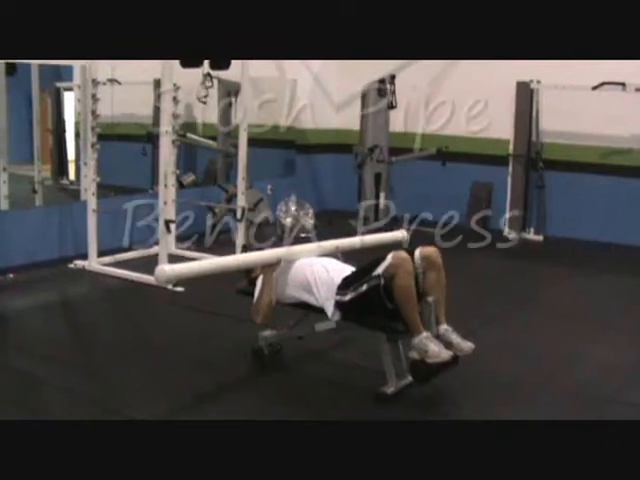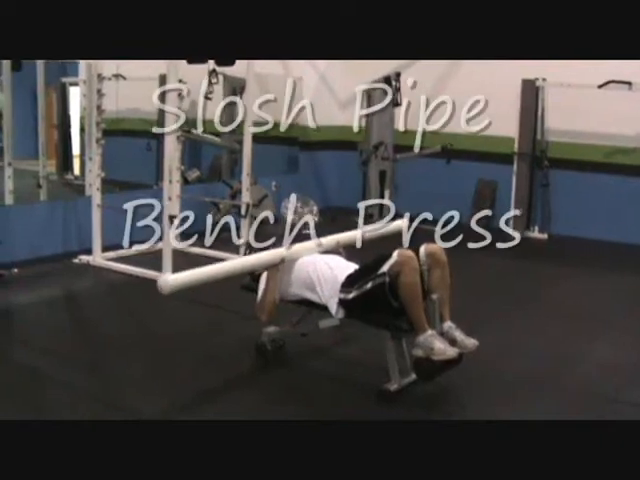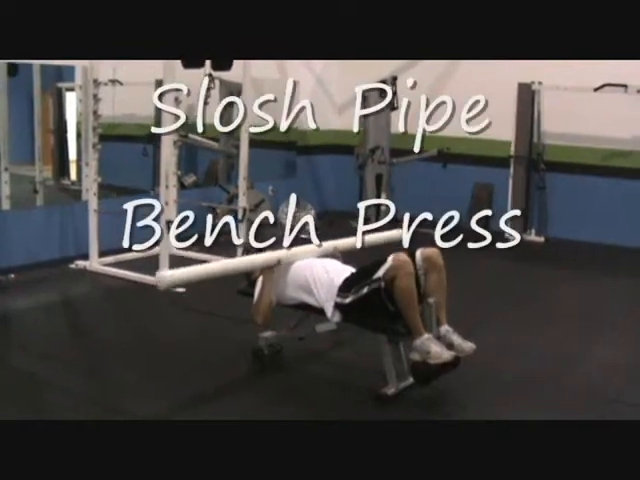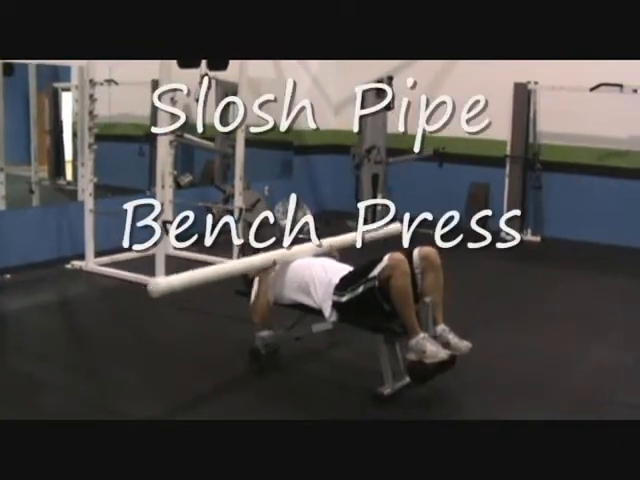
dt=0.4s
person 1, frame 1
left shoulder: (292, 264)
right shoulder: (268, 278)
right elbow: (260, 317)
left wrist: (335, 254)
right wrist: (268, 272)
left hip: (356, 282)
right hip: (342, 294)
left knee: (430, 255)
right knee: (399, 261)
left ankle: (442, 330)
right ankle: (420, 340)
person 1, frame 2
left shoulder: (295, 261)
right shoulder: (271, 276)
right elbow: (264, 315)
left wrist: (338, 251)
right wrist: (272, 269)
left hip: (359, 280)
right hip: (346, 293)
left knee: (434, 252)
right knee: (405, 259)
left ankle: (446, 328)
right ankle: (425, 338)
person 1, frame 3
left shoulder: (291, 269)
right shoulder: (268, 281)
right elbow: (260, 328)
left wrist: (335, 256)
right wrist: (268, 272)
left hip: (355, 283)
right hip: (343, 296)
left knee: (430, 256)
right knee: (400, 263)
left ankle: (444, 333)
right ankle: (422, 340)
person 1, frame 4
left shoulder: (289, 266)
right shoulder: (265, 279)
right elbow: (258, 319)
left wrist: (332, 256)
right wrist: (264, 272)
left hip: (354, 284)
right hip: (340, 295)
left knee: (428, 255)
right knee: (396, 262)
left ankle: (440, 331)
right ankle: (417, 341)
